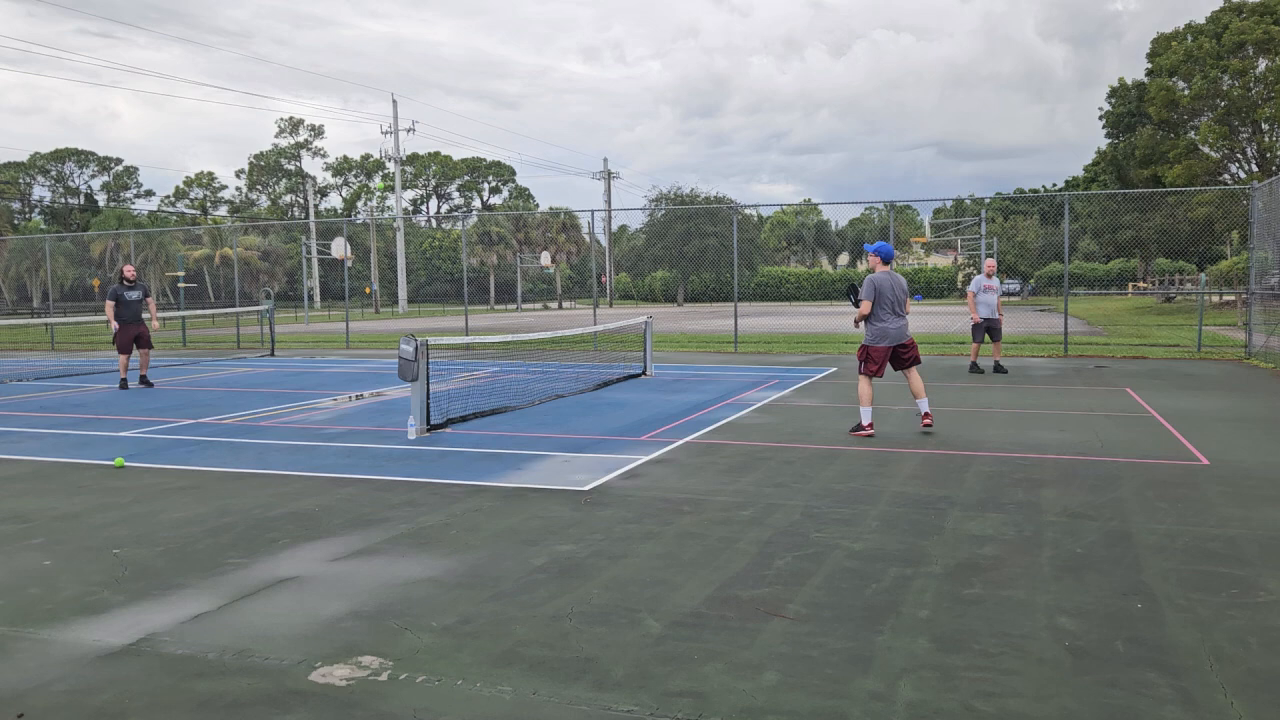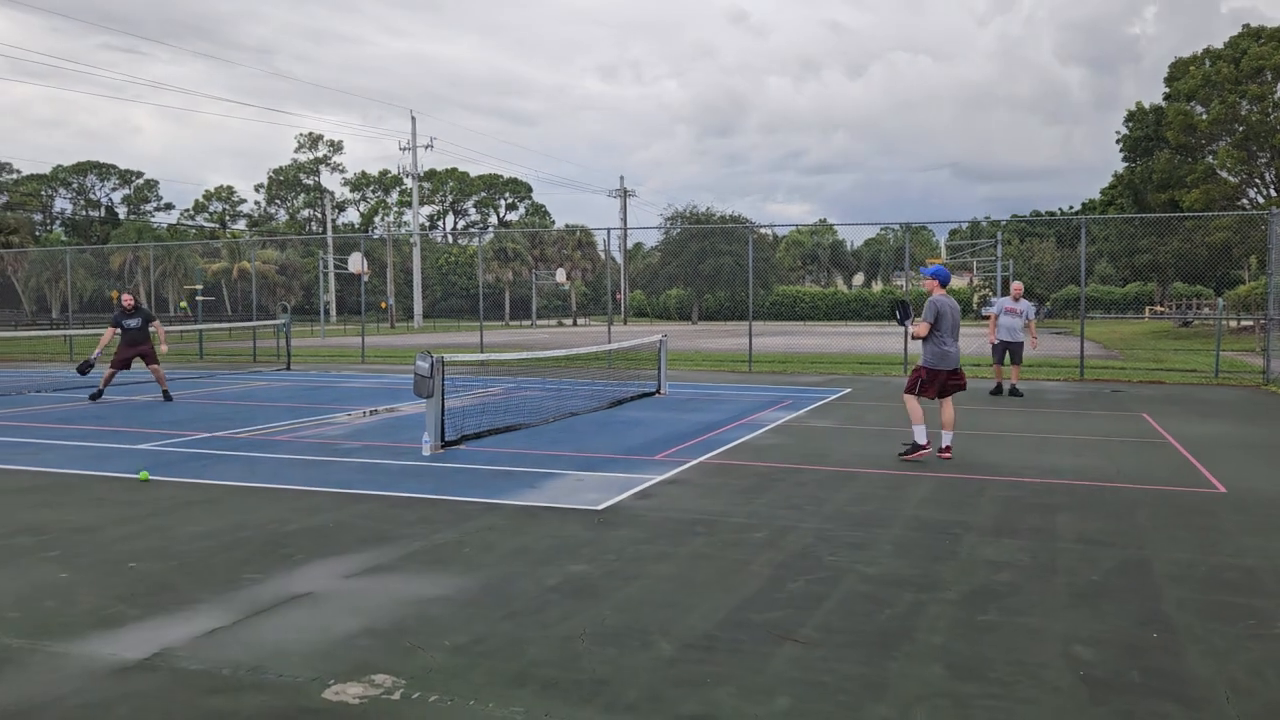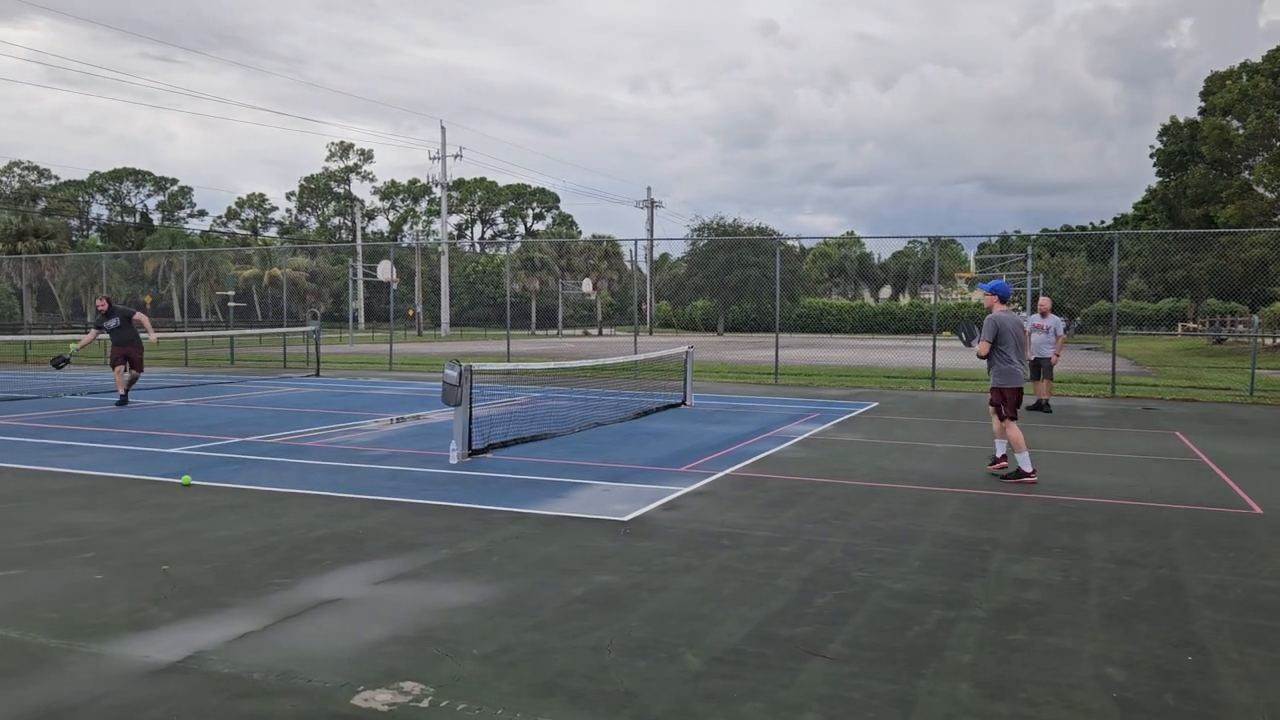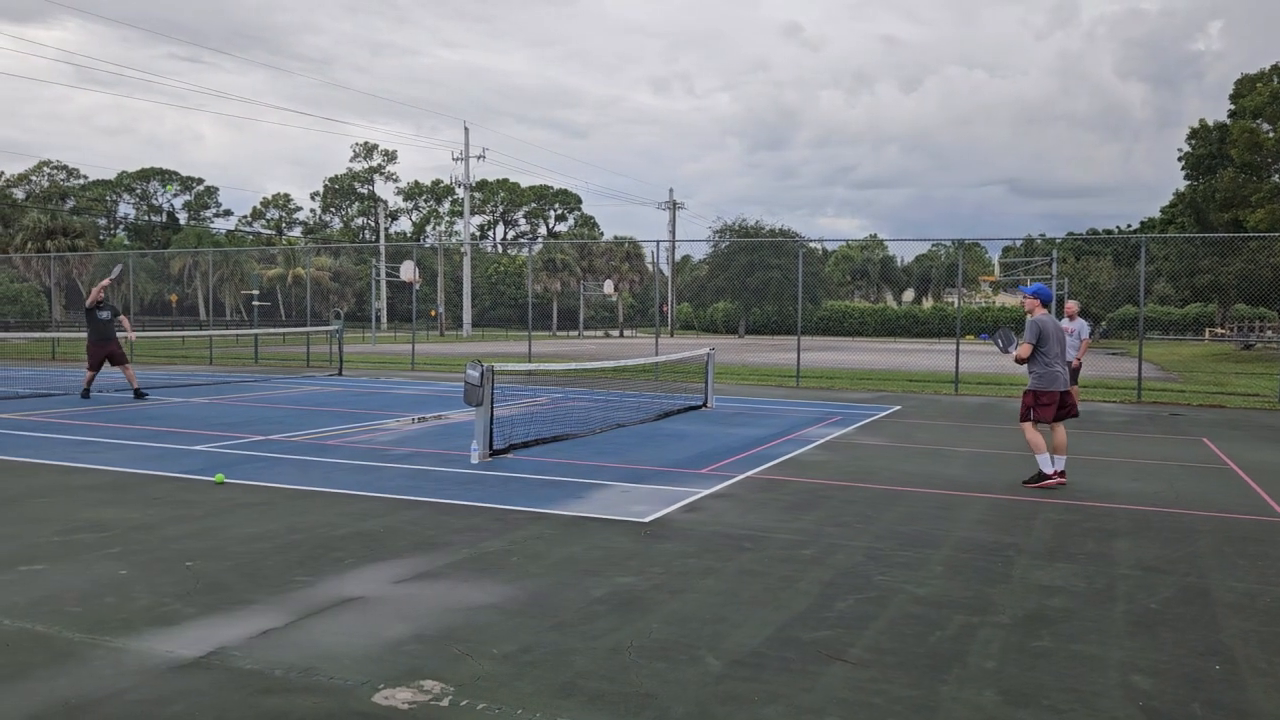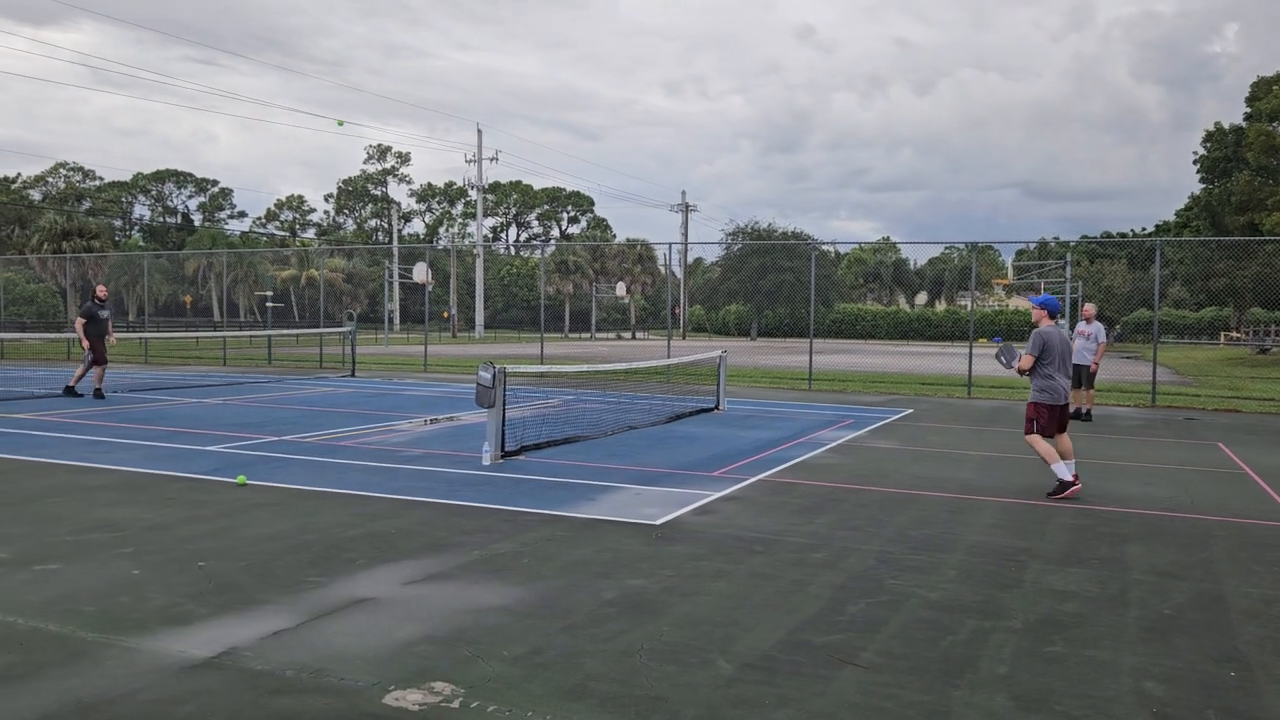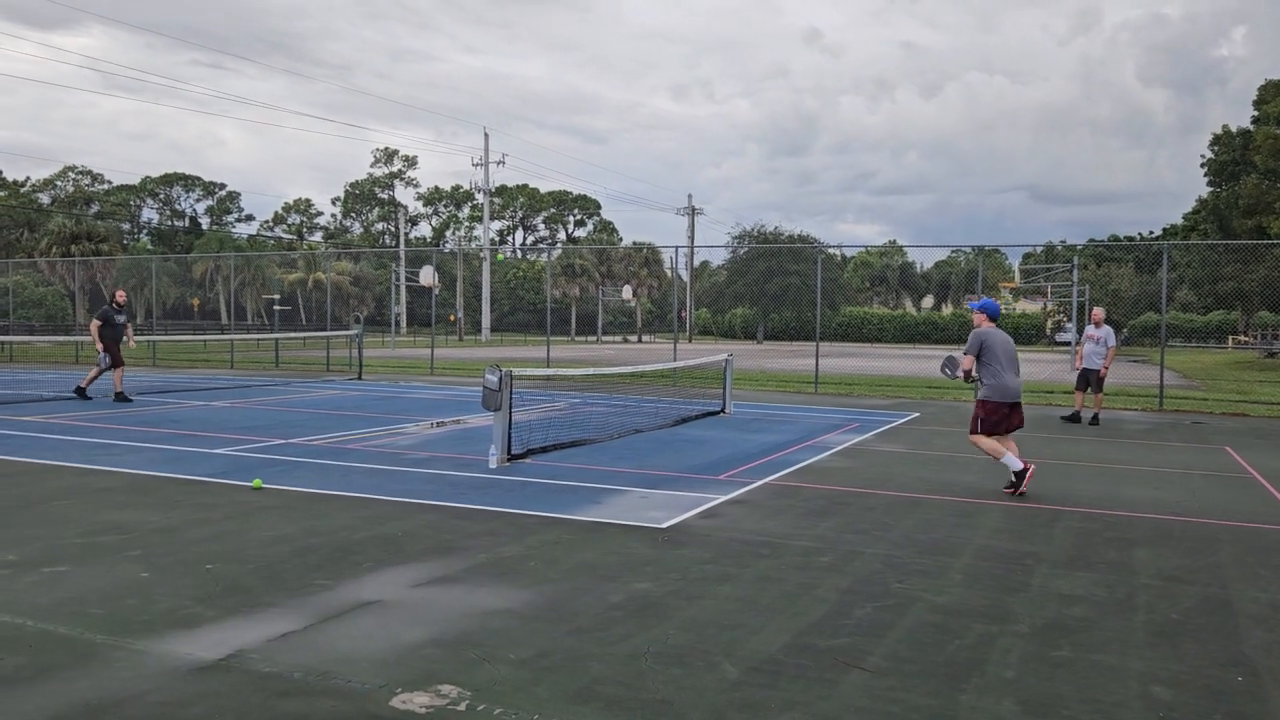
dt=0.5s
person 1, frame 1
left shoulder: (872, 280)
right shoulder: (901, 280)
left elbow: (865, 310)
right elbow: (907, 309)
left wrist: (857, 319)
left hip: (877, 338)
right hip: (901, 335)
left knee: (865, 378)
right knee: (911, 372)
left ankle: (866, 424)
right ankle: (926, 413)
person 1, frame 2
left shoulder: (933, 302)
right shoulder: (953, 303)
left elbow: (922, 332)
left wrist: (913, 331)
right wrist: (919, 328)
left hip: (933, 361)
right hip: (952, 360)
left knee: (910, 396)
right knee: (945, 401)
left ankle: (921, 442)
right ankle: (945, 447)
person 1, frame 3
left shoulder: (993, 319)
right shoulder: (1017, 319)
left elbow: (983, 351)
left wrist: (978, 349)
left hip: (1003, 378)
right hip: (1016, 375)
left knee: (1008, 423)
right knee: (994, 411)
left ankle: (1027, 470)
right ankle: (1000, 455)
person 1, frame 4
left shoulder: (1034, 322)
right shoulder: (1055, 323)
left elbow: (1024, 353)
left wrist: (1016, 357)
right wrist: (1023, 357)
left hip: (1042, 383)
right hip: (1061, 381)
left knee: (1028, 425)
right knee: (1057, 425)
left ankle: (1046, 472)
right ankle: (1059, 471)
person 1, frame 5
left shoulder: (1040, 334)
right shoulder: (1063, 335)
left elbow: (1026, 365)
left wrist: (1019, 368)
right wrist: (1033, 370)
left hip: (1044, 395)
right hip: (1062, 393)
left knee: (1034, 437)
right knee: (1060, 433)
left ankle: (1068, 480)
right ankle: (1071, 475)
person 1, frame 6
left shoulder: (978, 334)
right shoulder: (1006, 338)
left elbow: (967, 366)
left wrist: (967, 375)
right wrist: (976, 375)
left hip: (993, 394)
right hip: (1013, 393)
left knee: (977, 437)
right knee: (1003, 436)
left ankle: (1019, 468)
right ankle: (1016, 481)
